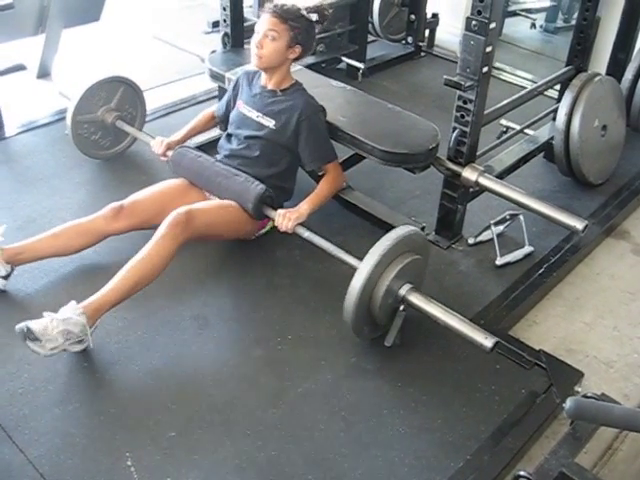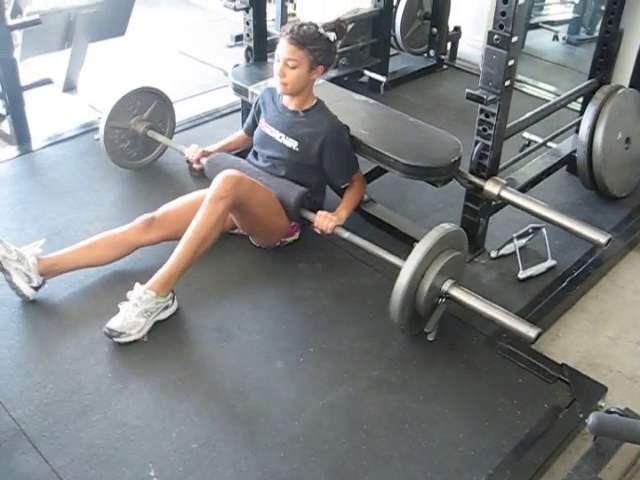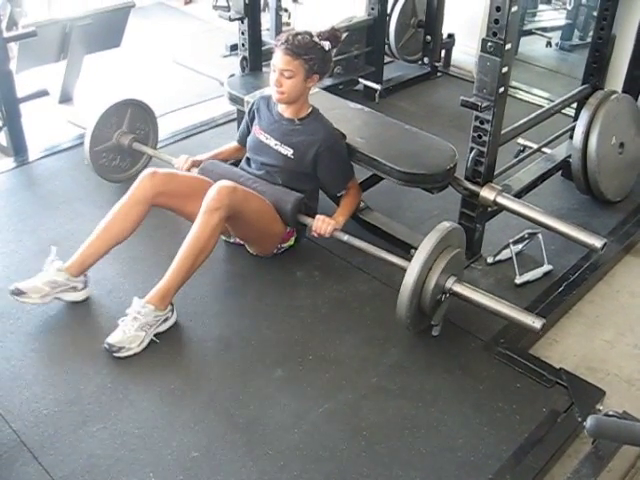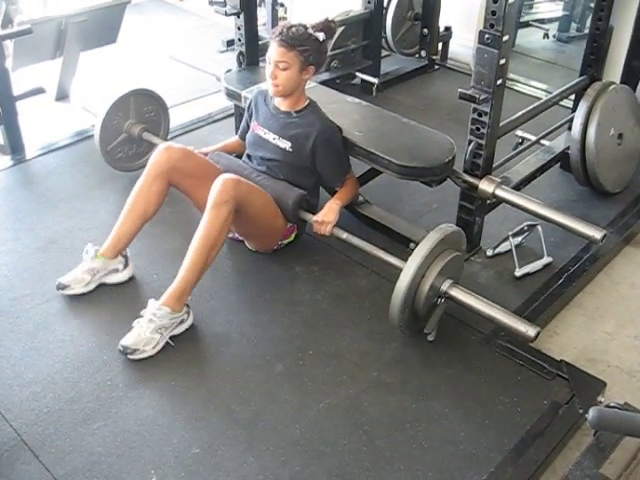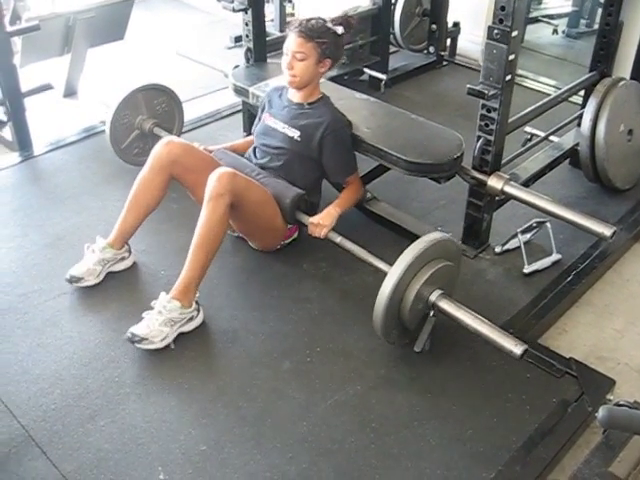
dt=0.4s
person 1, frame 1
left shoulder: (303, 109)
right shoulder: (246, 80)
left elbow: (334, 174)
right elbow: (216, 114)
left wrist: (300, 211)
right wrist: (175, 140)
left knee: (179, 222)
right knee: (118, 213)
left ankle: (80, 319)
person 1, frame 2
left shoulder: (327, 129)
right shoulder: (269, 97)
left elbow: (357, 183)
left wrist: (337, 215)
right wrist: (209, 150)
left hip: (281, 219)
right hip: (237, 197)
left knee: (229, 181)
right knee: (148, 225)
left ankle: (157, 295)
right ankle: (37, 267)
person 1, frame 3
left shoulder: (322, 137)
right shoulder: (262, 105)
left elbow: (352, 190)
left wrist: (335, 220)
right wrist: (200, 159)
left hip: (276, 227)
right hip: (234, 207)
left knee: (223, 193)
right knee: (152, 180)
left ankle: (156, 307)
right ankle: (68, 275)
person 1, frame 4
left shoulder: (319, 130)
right shoulder: (261, 100)
left elbow: (349, 183)
left wrist: (333, 206)
right wrist: (203, 153)
left hip: (276, 223)
right hip: (235, 203)
left knee: (228, 184)
right knee: (168, 154)
left ankle: (171, 308)
right ankle: (109, 258)
person 1, frame 5
left shoulder: (330, 122)
right shoulder: (275, 96)
left elbow: (354, 185)
left wrist: (331, 211)
right wrist: (215, 150)
left hip: (278, 220)
right hip: (239, 197)
left knee: (223, 179)
right knee: (170, 149)
left ankle: (181, 304)
right ankle: (114, 249)
